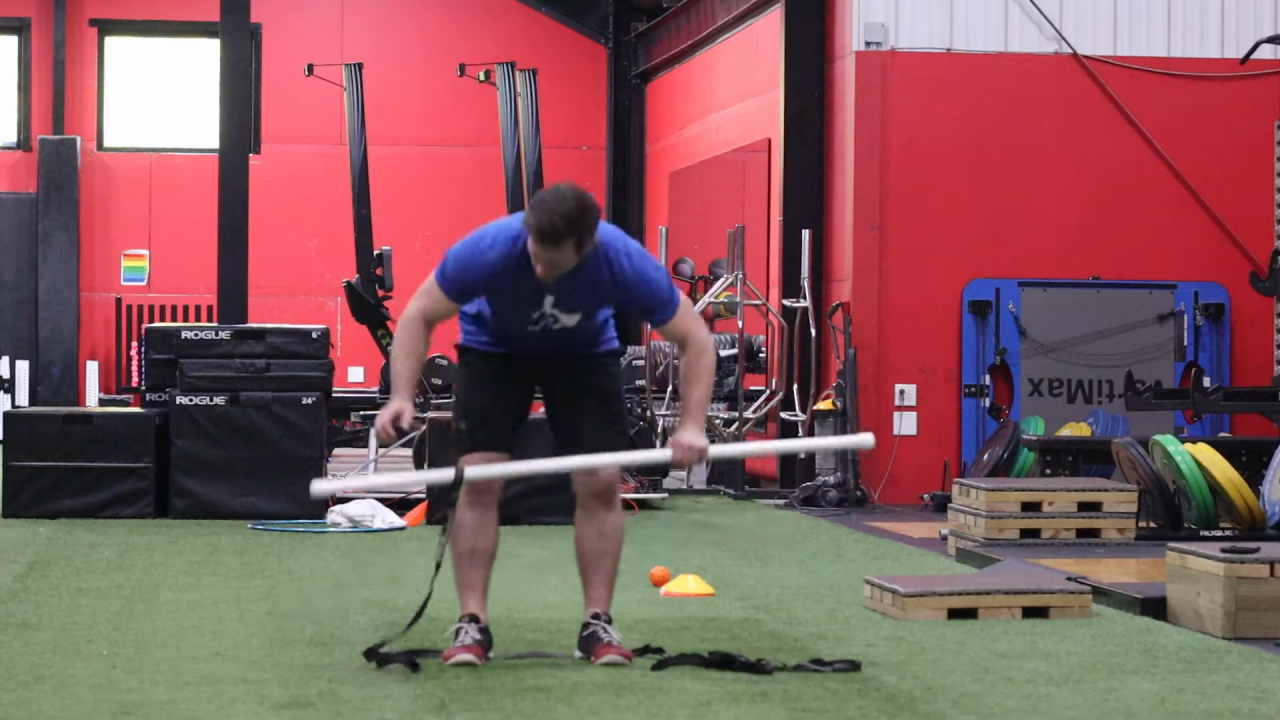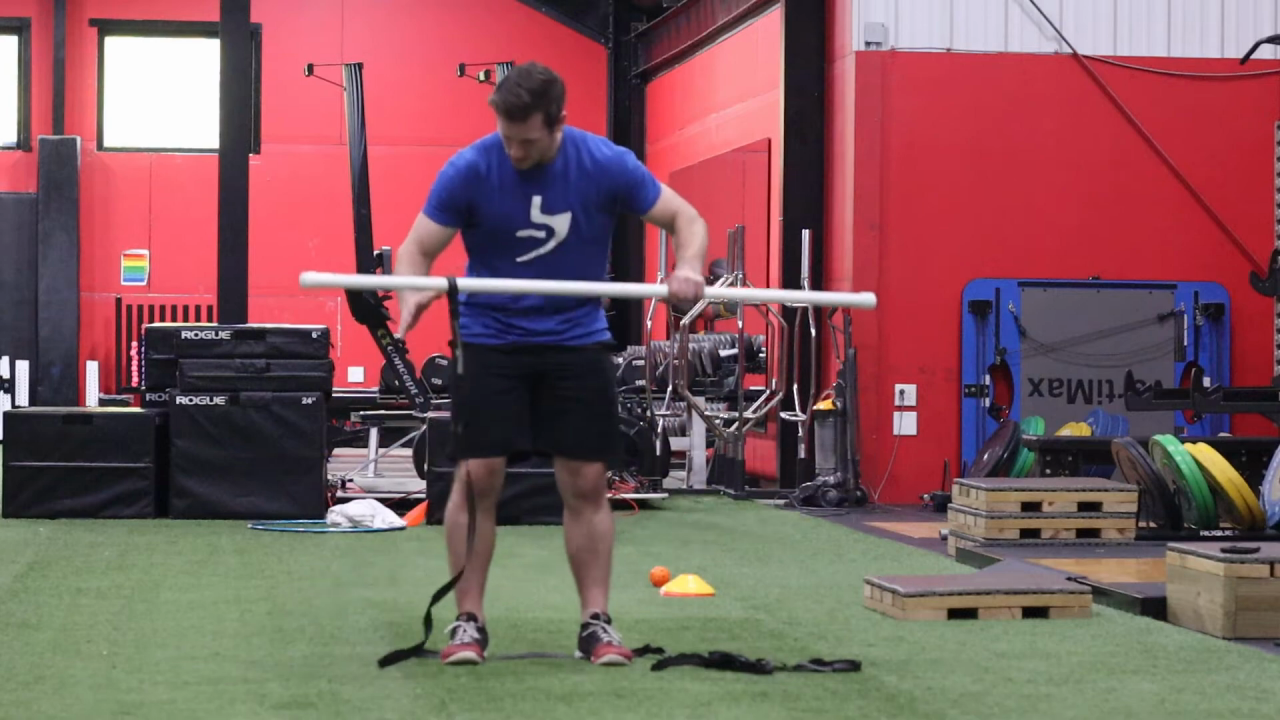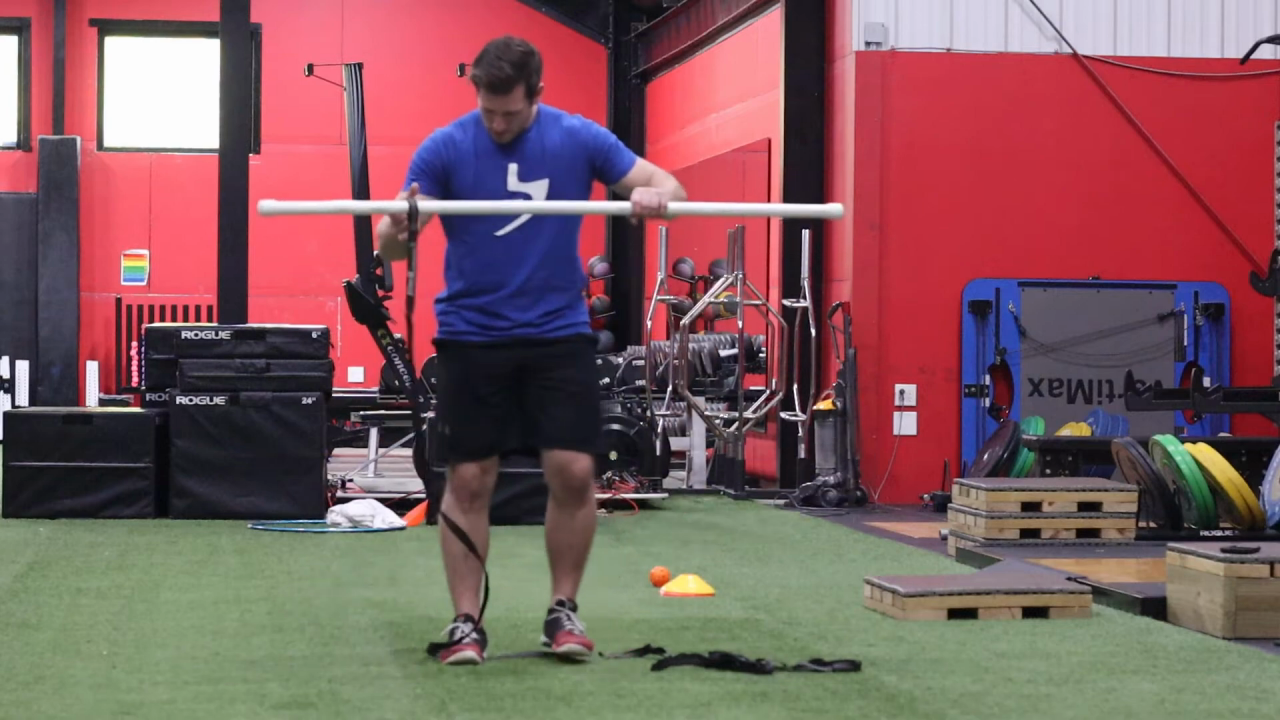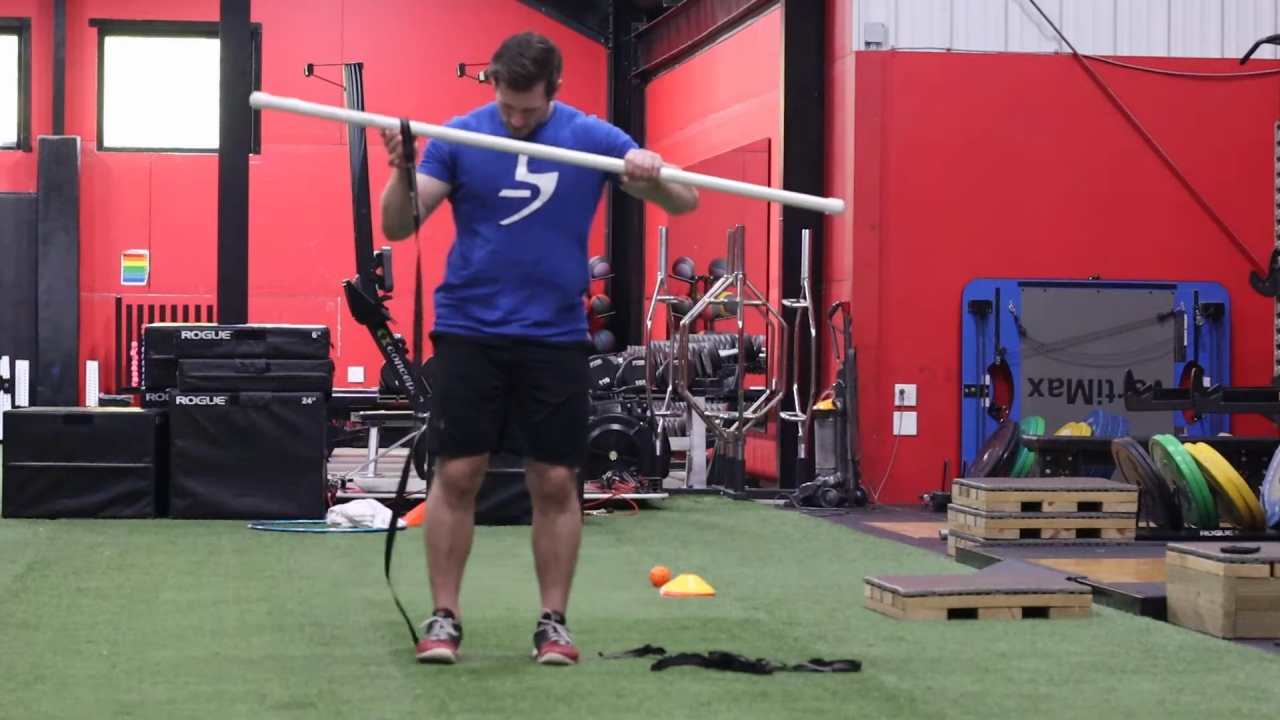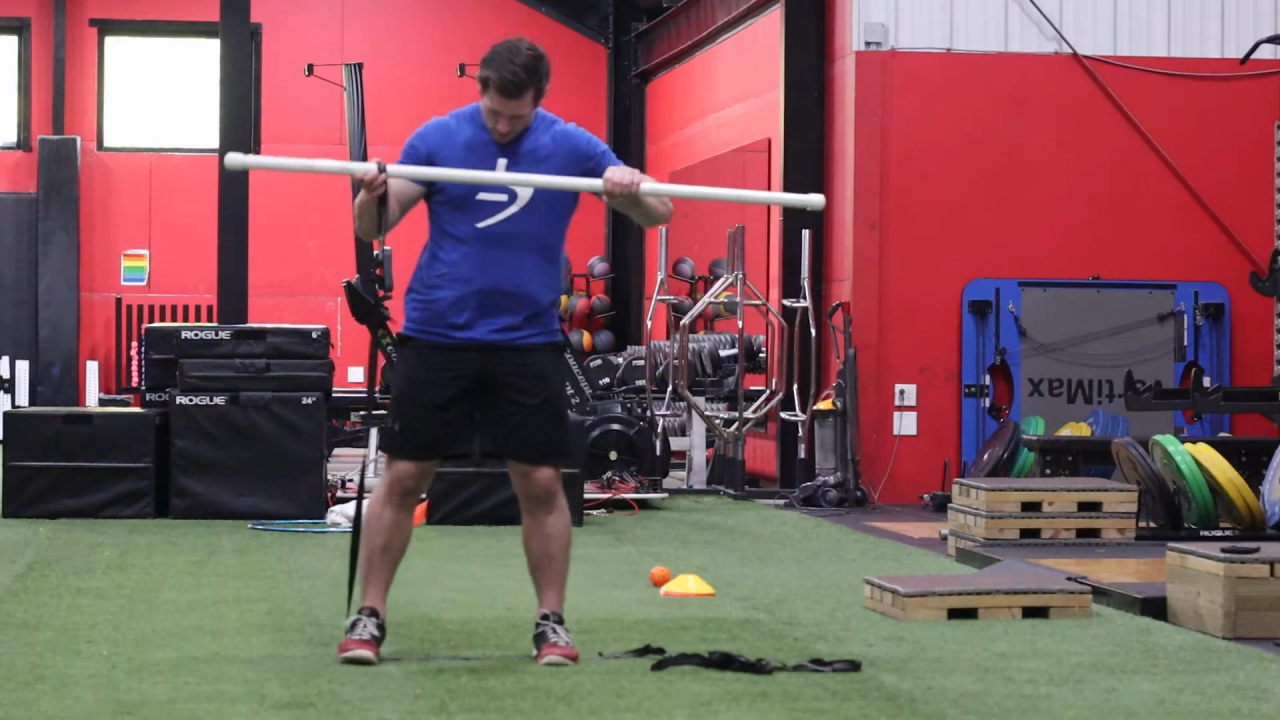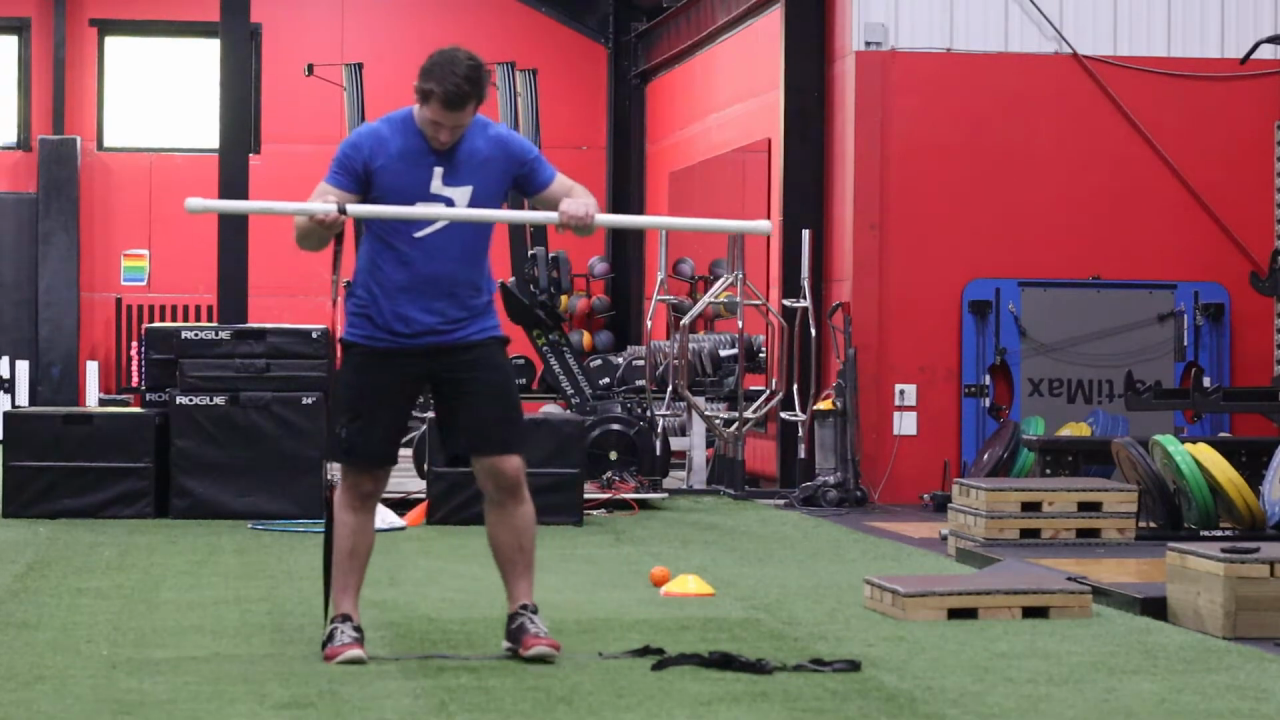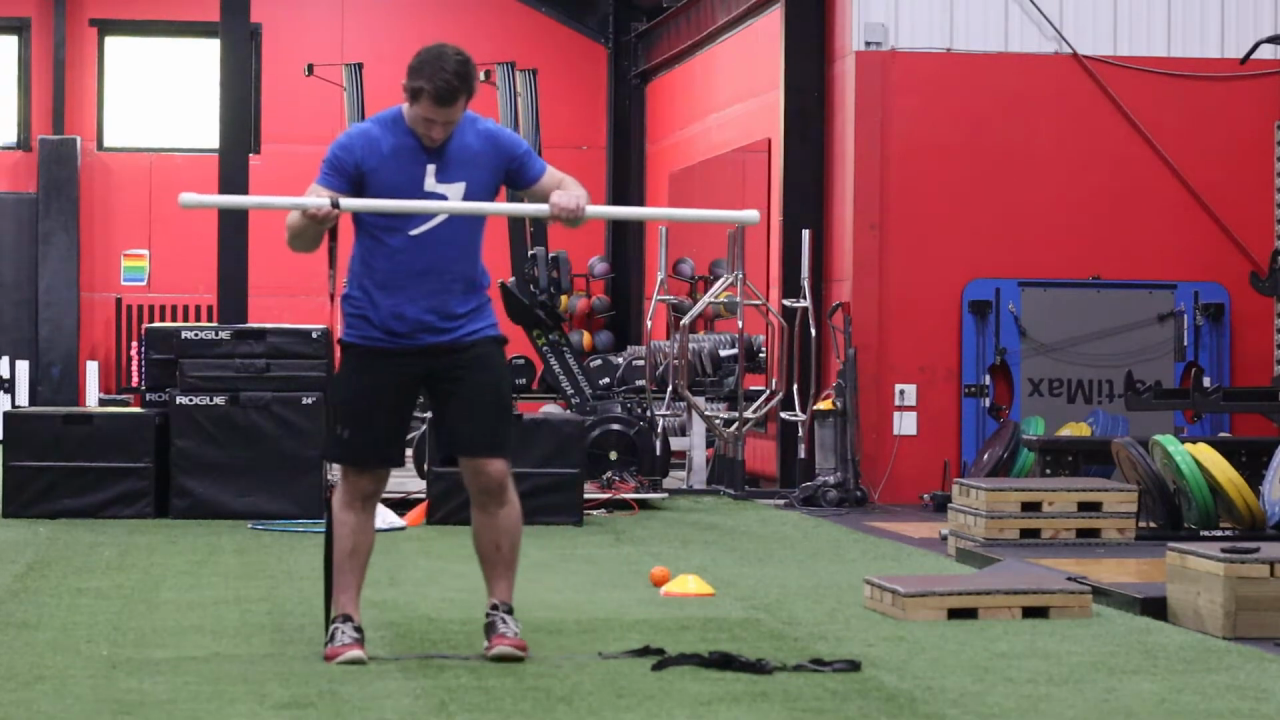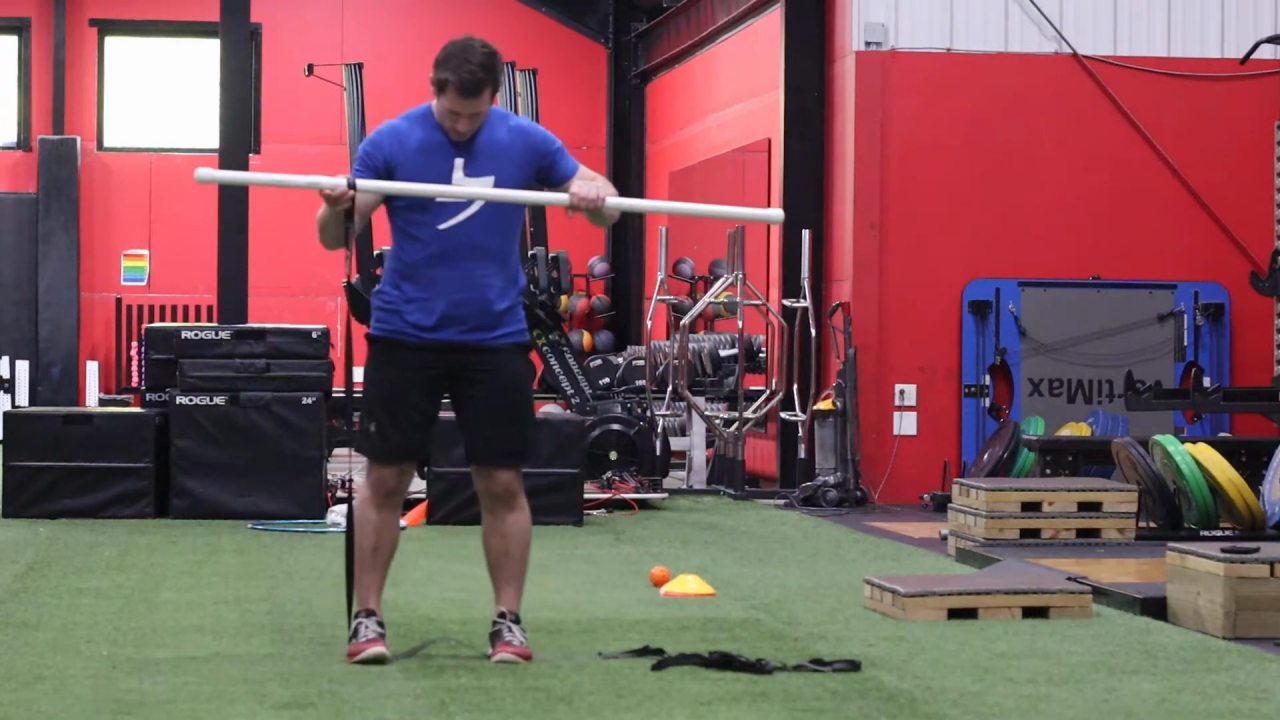
dt=0.3s
person 1, frame 1
left shoulder: (626, 263)
right shoulder: (487, 250)
left elbow: (695, 339)
right elbow: (418, 318)
left wrist: (691, 422)
right wrist: (401, 397)
left hip: (584, 351)
right hip: (495, 347)
left knee: (601, 481)
right knee: (481, 476)
left ankle: (597, 623)
right ankle: (471, 622)
person 1, frame 2
left shoulder: (606, 164)
right shoulder: (468, 170)
left elbow: (685, 218)
right elbow: (418, 248)
left wrist: (688, 266)
right wrist: (410, 294)
left hip: (579, 341)
right hip: (488, 342)
left knee: (586, 483)
right knee: (477, 477)
left ankle: (596, 621)
right ankle: (468, 620)
person 1, frame 3
left shoulder: (580, 138)
right shoulder: (444, 148)
left elbow: (667, 186)
right elbow: (391, 243)
left wrist: (656, 195)
right wrist: (397, 230)
left hip: (560, 334)
right hip: (470, 336)
left knee: (574, 474)
right knee: (469, 480)
left ankle: (562, 609)
right ankle: (466, 620)
person 1, frame 4
left shoulder: (594, 138)
right shoulder: (457, 137)
left elbow: (684, 198)
right elbow: (396, 226)
left wrist: (654, 174)
right wrist: (401, 174)
left hip: (555, 337)
right hip: (468, 332)
left knee: (555, 483)
right knee: (456, 476)
left ankle: (553, 620)
right ankle: (444, 616)
person 1, frame 5
left shoulder: (572, 145)
right shoulder: (437, 137)
left elbow: (656, 209)
right elbow: (372, 226)
left wrist: (633, 189)
right wrist: (371, 195)
left hip: (528, 338)
right hip: (435, 334)
left knee: (541, 482)
right knee: (404, 476)
left ankle: (552, 622)
right ankle: (367, 615)
person 1, frame 6
left shoulder: (505, 148)
right shoulder: (369, 144)
left elbow: (574, 199)
right elbow: (308, 234)
left wrist: (580, 208)
right wrist: (319, 221)
left hip: (471, 336)
right hip: (379, 339)
left knee: (506, 474)
right knee: (359, 482)
left ankle: (523, 613)
right ankle: (344, 620)
person 1, frame 7
left shoulder: (495, 143)
right shoulder: (359, 145)
left elbow: (564, 191)
right elbow: (298, 239)
left wrist: (570, 200)
right wrist: (311, 219)
left hip: (468, 336)
right hip: (377, 339)
left knee: (490, 475)
right knee: (358, 483)
left ankle: (501, 612)
right ankle: (344, 621)
person 1, frame 8
left shoulder: (528, 141)
right shoulder: (389, 141)
left elbow: (603, 205)
right elbow: (333, 237)
left wrist: (595, 197)
right wrist: (336, 206)
left hip: (495, 338)
right hip: (404, 334)
left knee: (502, 483)
right knee: (385, 478)
left ankle: (507, 620)
right ankle: (367, 616)
